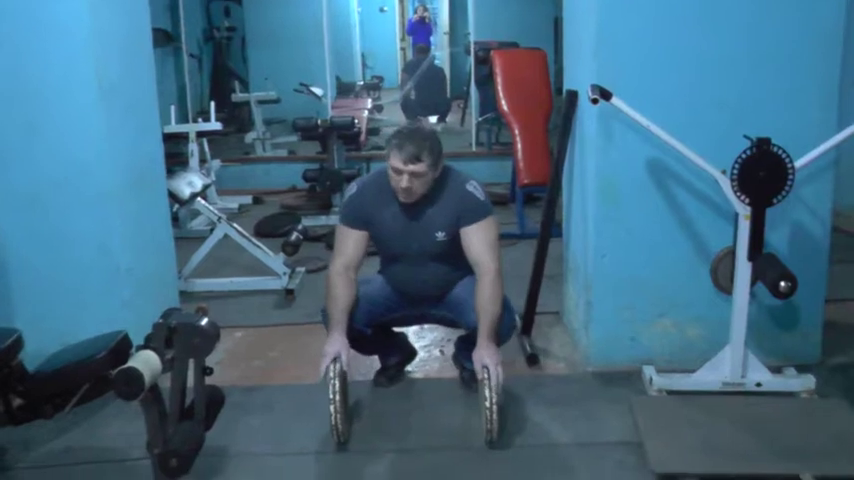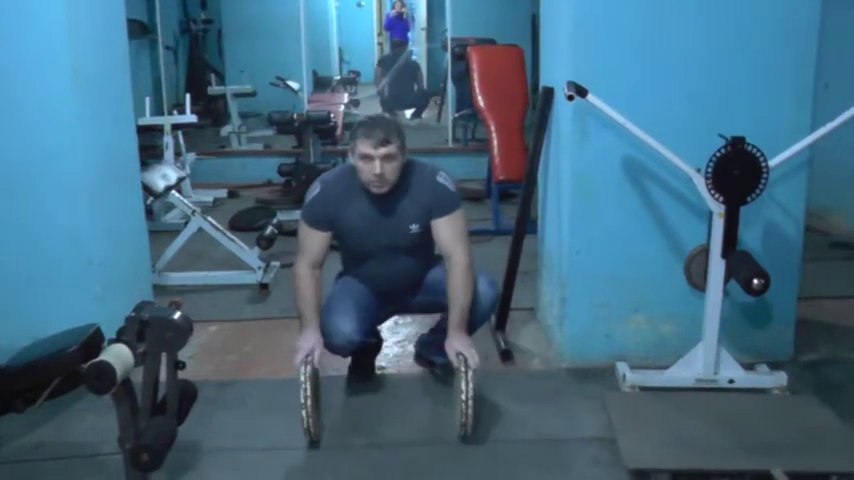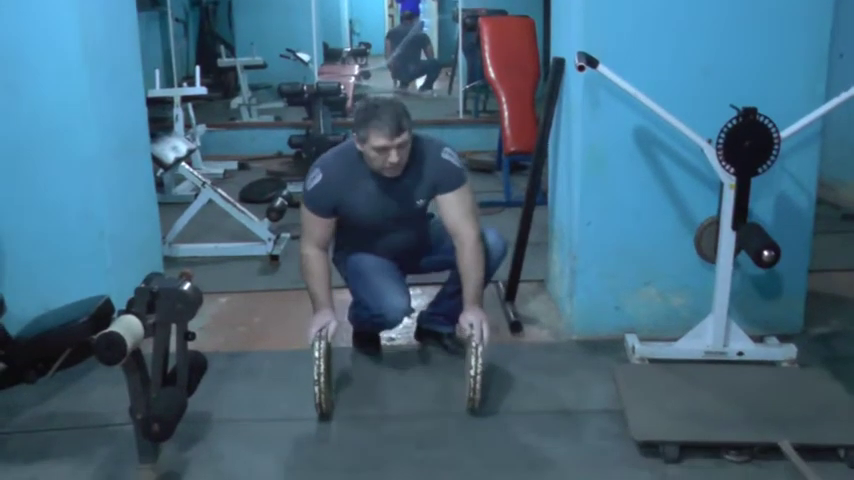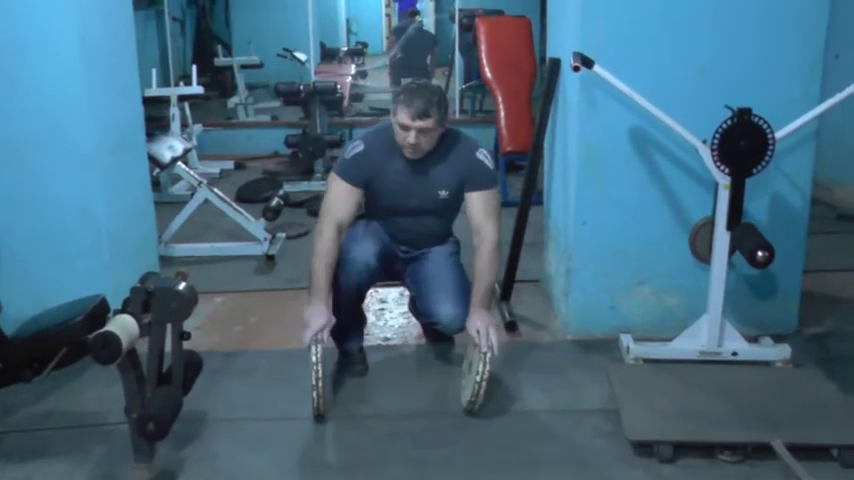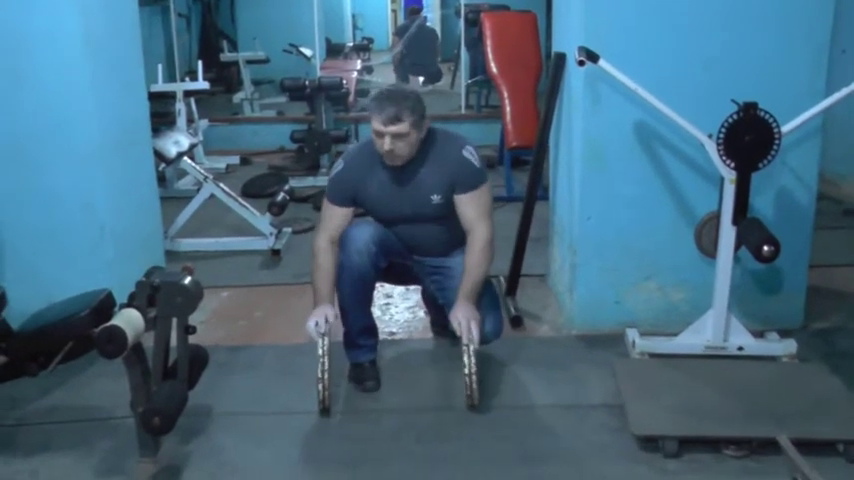
dt=0.7s
person 1, frame 1
left shoulder: (466, 193)
right shoulder: (363, 193)
left elbow: (488, 268)
right elbow: (343, 267)
left wrist: (485, 341)
right wrist: (336, 332)
left hip: (455, 287)
right hip: (395, 290)
left knee: (499, 323)
right knee: (339, 317)
left ankle: (467, 356)
right ankle: (395, 354)
person 1, frame 2
left shoulder: (434, 184)
right shoulder: (326, 192)
left elbow: (458, 258)
right elbow: (307, 265)
left wrist: (456, 331)
right wrist: (310, 328)
left hip: (423, 278)
right hip: (361, 284)
left knee: (484, 294)
right knee: (341, 336)
left ankle: (432, 351)
right ankle: (364, 353)
person 1, frame 3
left shoulder: (438, 158)
right shoulder: (328, 175)
left elbow: (466, 234)
right elbow: (312, 248)
left wrist: (472, 305)
right wrist: (323, 309)
left hip: (421, 241)
right hip: (363, 254)
left knee: (492, 244)
right knee: (393, 308)
left ankle: (435, 323)
right ankle: (363, 322)
person 1, frame 4
left shoulder: (471, 157)
right shoulder: (366, 149)
left elbow: (486, 233)
right elbow: (330, 223)
left wrist: (480, 308)
right wrist: (319, 301)
left hip: (433, 250)
right hip: (379, 240)
left knee: (452, 320)
right knee: (357, 252)
left ankle: (424, 307)
right ankle: (348, 339)
person 1, frame 5
left shoulder: (458, 155)
right shoulder: (352, 166)
left elbow: (480, 232)
right elbow: (327, 238)
left wrist: (465, 301)
right wrist: (323, 302)
left hip: (449, 256)
right hip: (393, 254)
left knee: (485, 329)
right knee: (357, 238)
left ankle: (438, 301)
right ankle: (361, 353)
